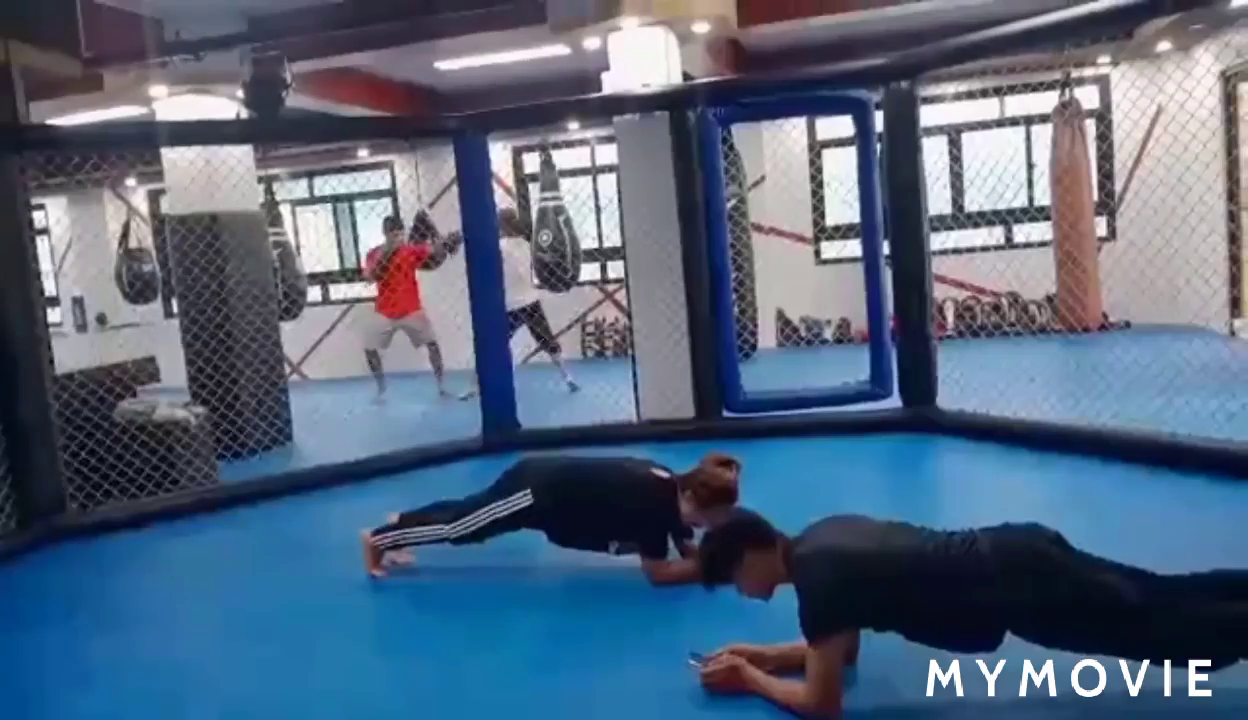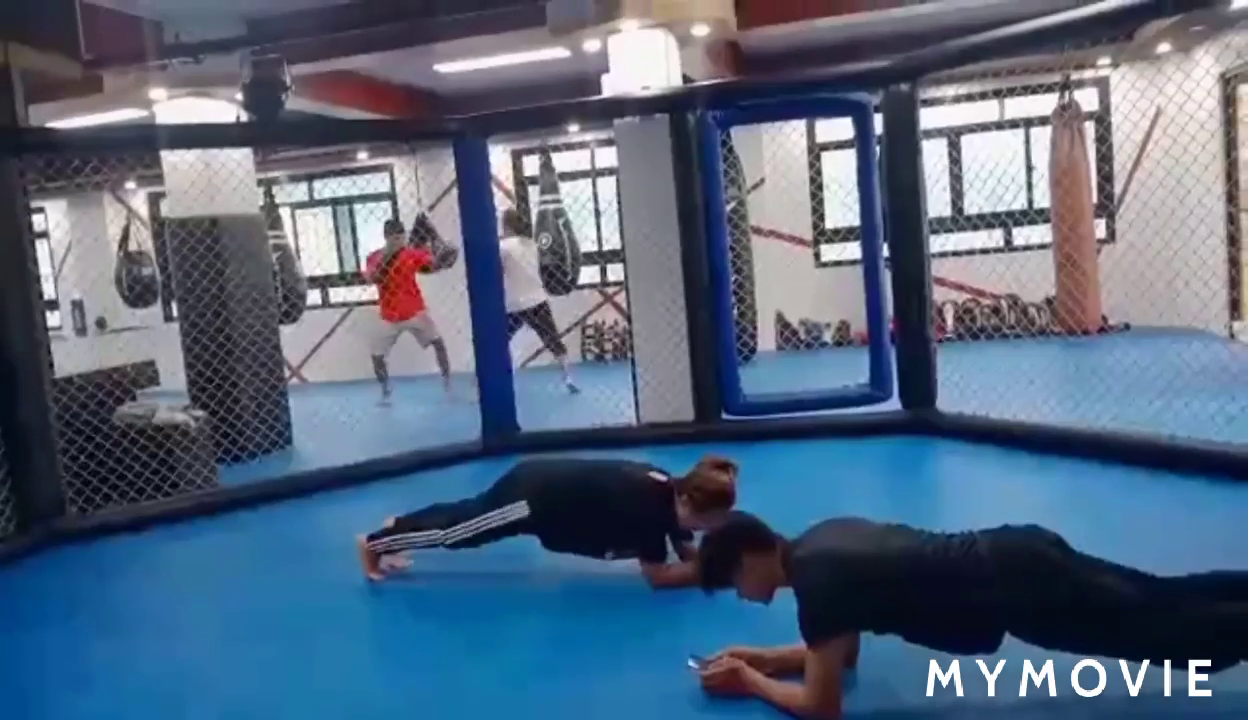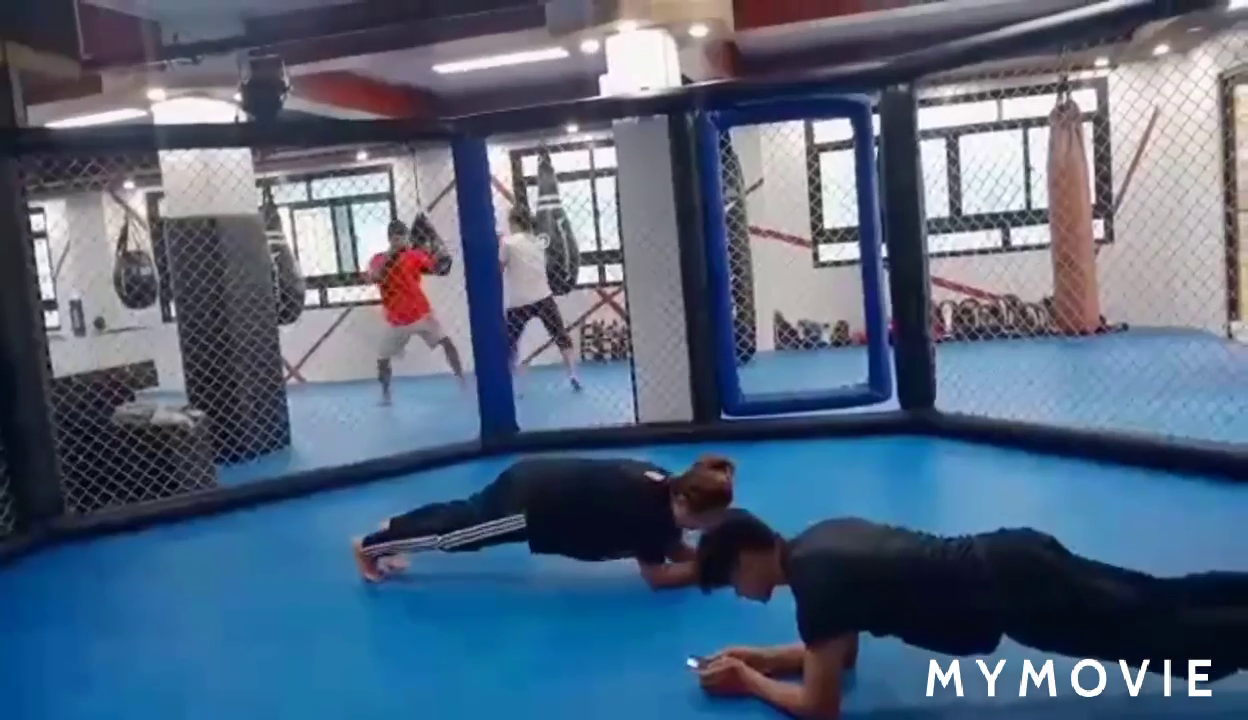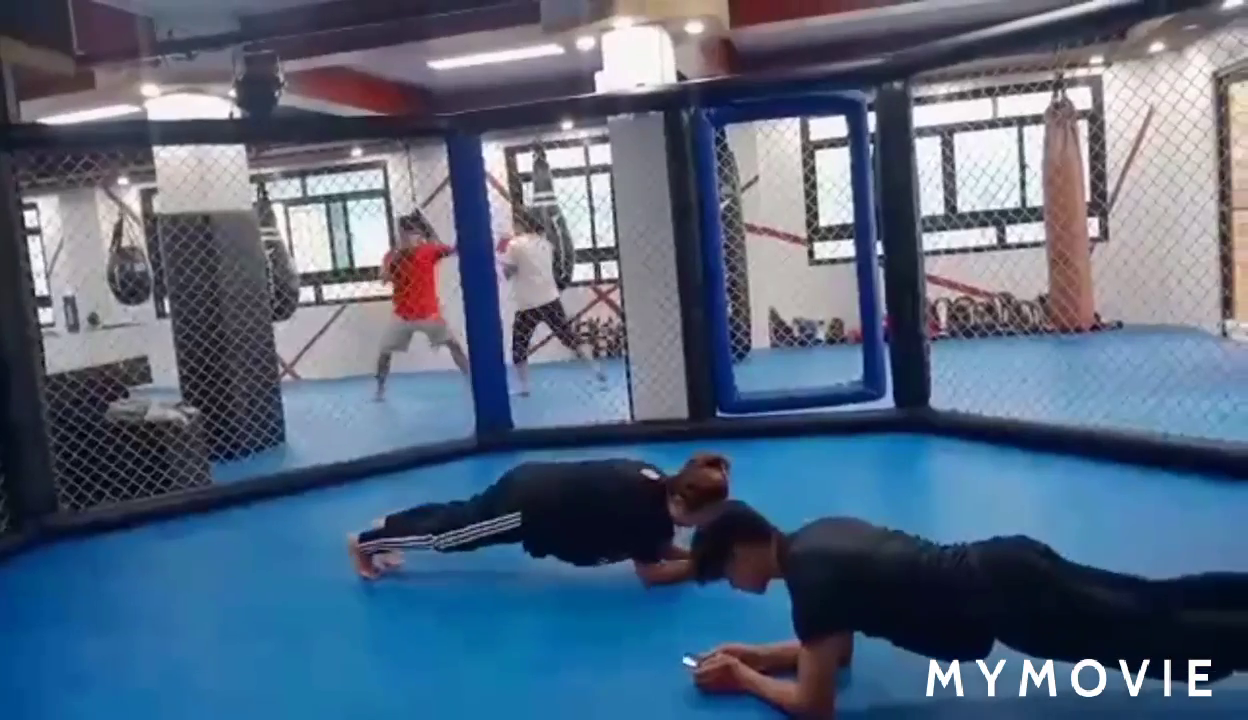
dt=0.1s
person 1, frame 1
left shoulder: (819, 576)
right shoulder: (820, 542)
right elbow: (841, 647)
right wrist: (763, 653)
left hip: (1022, 586)
right hip: (1016, 552)
left knee: (1170, 631)
right knee: (1169, 602)
person 1, frame 2
left shoulder: (818, 580)
right shoulder: (819, 543)
right elbow: (842, 649)
right wrist: (763, 656)
left hip: (1017, 586)
right hip: (1017, 557)
left knee: (1169, 633)
right knee: (1169, 601)
person 1, frame 3
left shoulder: (817, 580)
right shoulder: (817, 543)
right elbow: (840, 650)
right wrist: (762, 656)
left hip: (1016, 593)
right hip: (1013, 560)
left knee: (1168, 639)
right knee: (1166, 604)
person 1, frame 4
left shoulder: (812, 578)
right shoulder: (816, 538)
right elbow: (836, 647)
right wrist: (758, 654)
left hip: (1011, 599)
right hip: (1008, 565)
left knee: (1168, 641)
right knee: (1164, 603)
person 2, frame 1
left shoulder: (674, 489)
right shoulder: (653, 501)
left elbow: (687, 549)
right elbow: (658, 571)
left hip: (549, 479)
right hip: (540, 490)
left knee: (469, 512)
right knee: (462, 526)
left ankle: (400, 522)
right ankle: (380, 538)
person 2, frame 2
left shoulder: (671, 489)
right shoulder: (650, 505)
left elbow: (686, 551)
right elbow: (658, 575)
left hip: (544, 480)
right hip: (537, 497)
left knee: (467, 516)
right knee: (457, 528)
left ankle: (395, 528)
right ankle: (374, 541)
person 2, frame 3
left shoulder: (668, 487)
right shoulder: (647, 506)
left elbow: (678, 550)
right elbow: (657, 575)
left hip: (538, 480)
right hip: (532, 502)
left knee: (463, 516)
right knee: (454, 531)
left ankle: (391, 529)
right ankle: (370, 545)
person 2, frame 4
left shoulder: (661, 486)
right shoulder: (644, 505)
left elbow: (665, 549)
right elbow: (652, 572)
left hip: (537, 484)
right hip: (531, 505)
left knee: (460, 515)
right knee: (448, 534)
left ankle: (387, 526)
right ankle: (365, 541)
person 3, frame 1
left shoulder: (499, 247)
right shoulder: (524, 245)
left hip: (509, 308)
right hip: (530, 303)
right knee: (548, 341)
left ankle: (477, 388)
right ankle: (567, 377)
person 3, frame 2
left shoulder: (503, 246)
right shoulder: (531, 245)
left hip: (515, 307)
right hip: (538, 302)
right knee: (553, 341)
right ankle: (568, 378)
person 3, frame 3
left shoulder: (507, 242)
right shoulder: (538, 242)
left wrist: (498, 248)
left hip: (519, 302)
right hip: (542, 298)
left knee: (509, 342)
right knee: (560, 335)
right ankle: (573, 375)
person 3, frame 4
left shoulder: (514, 245)
right shoulder: (545, 243)
left elbow: (508, 273)
left wrist: (504, 254)
left hip: (527, 305)
right hip: (550, 300)
left knee: (519, 347)
right knee: (568, 336)
left ankle: (523, 386)
right ankle: (596, 368)
person 4, frame 1
left shoulder: (411, 250)
right shoulder: (374, 254)
left elbow: (437, 254)
right elbow: (369, 277)
left wrist: (444, 244)
right wrist: (383, 255)
left hip: (411, 310)
right hip: (385, 313)
left knee: (432, 344)
right knee: (370, 349)
left ankle: (441, 386)
right ankle: (381, 387)
person 4, frame 2
left shoulder: (413, 254)
right shoulder: (375, 257)
left elbow: (435, 264)
right elbow: (371, 278)
right wrist: (387, 254)
left hip: (415, 312)
right hip: (390, 317)
left knee: (438, 343)
right knee: (376, 355)
left ankle: (448, 386)
right ankle: (386, 392)
person 4, frame 3
left shoulder: (415, 256)
right shoulder: (379, 259)
left elbow: (435, 267)
right elbow: (373, 277)
right wrist: (390, 254)
left hip: (421, 314)
right hip: (396, 320)
left knee: (447, 342)
right knee: (383, 359)
left ankle: (463, 383)
right ankle: (386, 394)
person 4, frame 4
left shoulder: (430, 249)
right shoulder: (391, 256)
left elbow: (452, 249)
right elbow: (384, 278)
right wrist: (399, 252)
left hip: (430, 312)
right hip: (403, 315)
left knee: (453, 344)
right knee: (385, 351)
right ankle: (380, 389)
